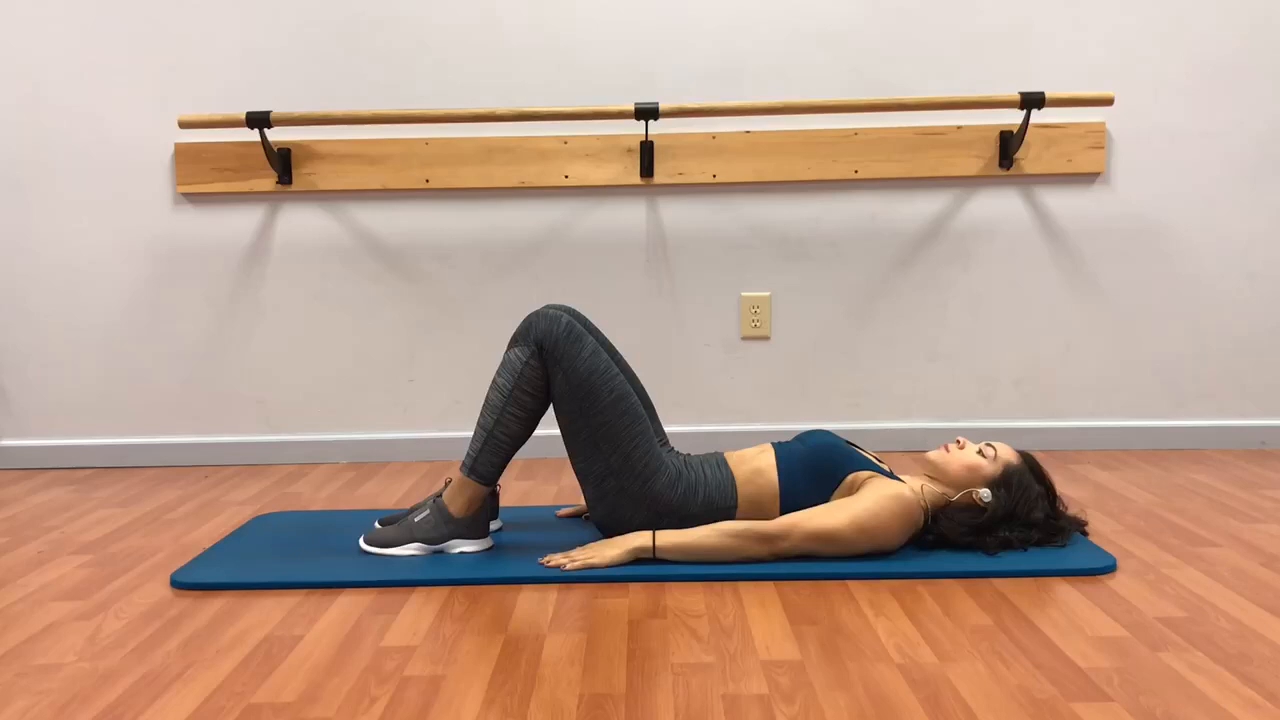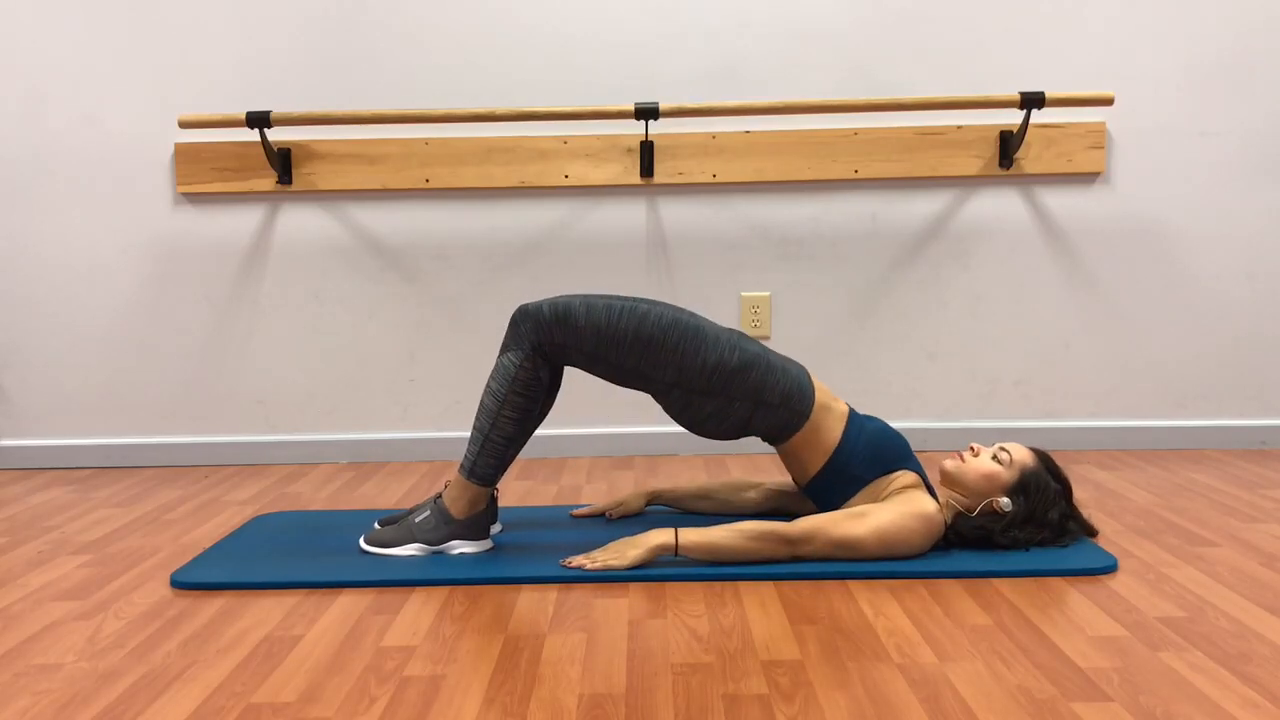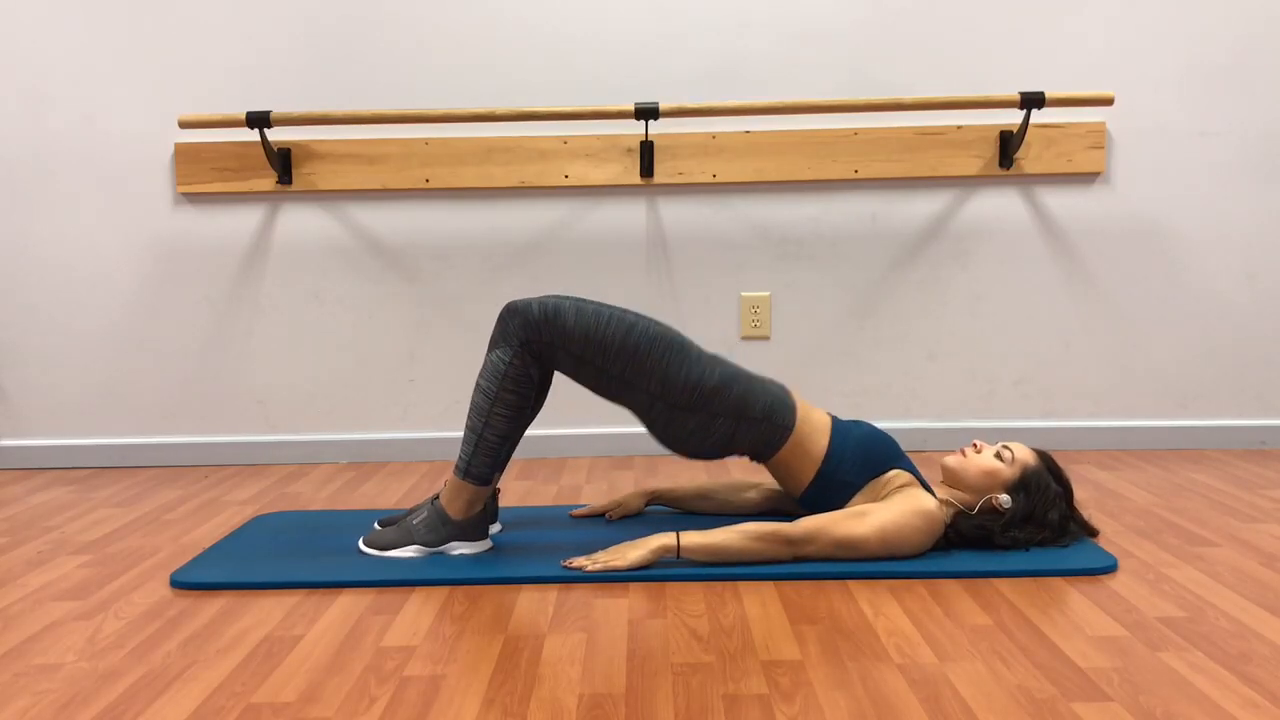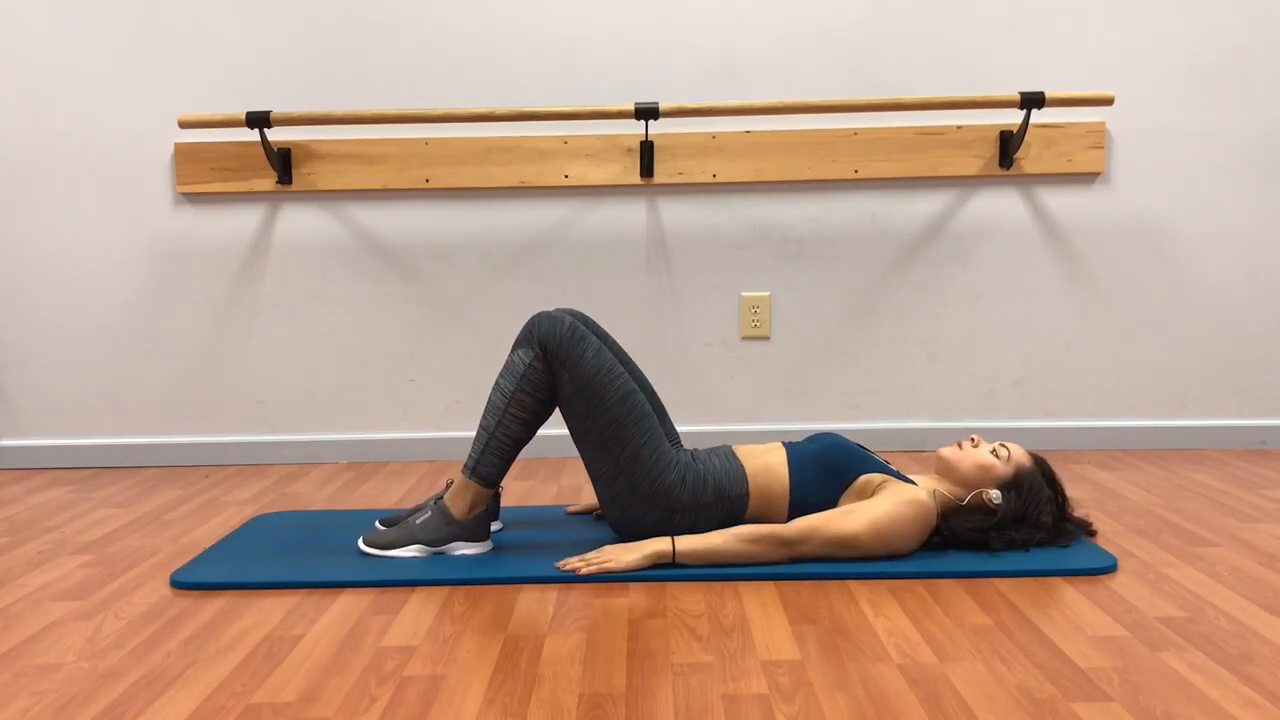
dt=1s
person 1, frame 1
left shoulder: (898, 512)
right shoulder: (888, 486)
left elbow: (772, 538)
left wrist: (635, 542)
right wrist: (621, 503)
left hip: (654, 495)
right hip: (665, 479)
left knee: (550, 330)
right knee: (555, 330)
left ankle: (457, 514)
right ankle: (464, 497)
person 1, frame 2
left shoulder: (920, 524)
right shoulder: (914, 499)
left elbow: (790, 541)
right elbow: (762, 497)
left wrist: (660, 541)
right wrist: (651, 495)
left knee: (540, 328)
right knee: (541, 327)
left ankle: (461, 514)
right ankle: (466, 498)
person 1, frame 3
left shoulder: (921, 522)
right shoulder: (914, 499)
left elbow: (793, 541)
left wrist: (663, 544)
right wrist: (651, 494)
right hip: (726, 406)
left knee: (528, 323)
right knee: (533, 322)
left ankle: (457, 515)
right ankle: (466, 499)
person 1, frame 4
left shoulder: (911, 514)
right shoulder: (899, 487)
left elbow: (787, 541)
left wrist: (656, 548)
right wrist: (627, 491)
left hip: (666, 498)
right hip: (677, 478)
left knee: (554, 333)
right knee: (563, 329)
left ankle: (458, 515)
right ankle: (469, 500)
